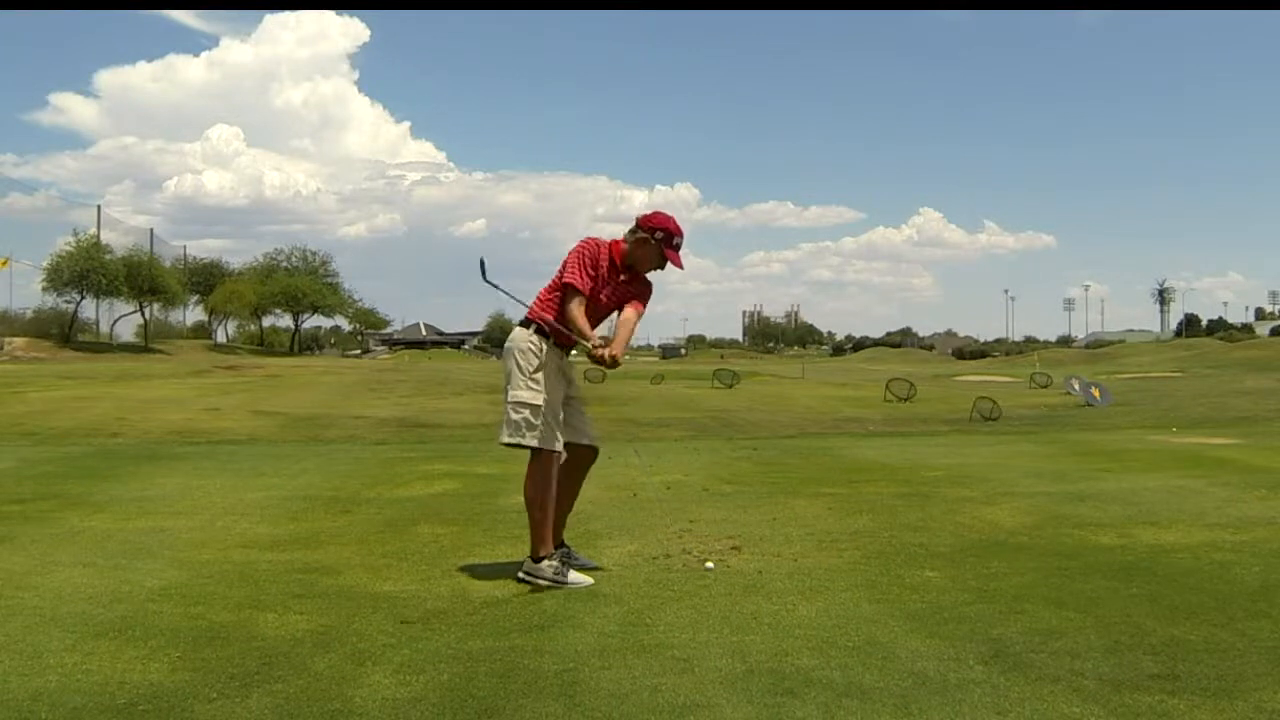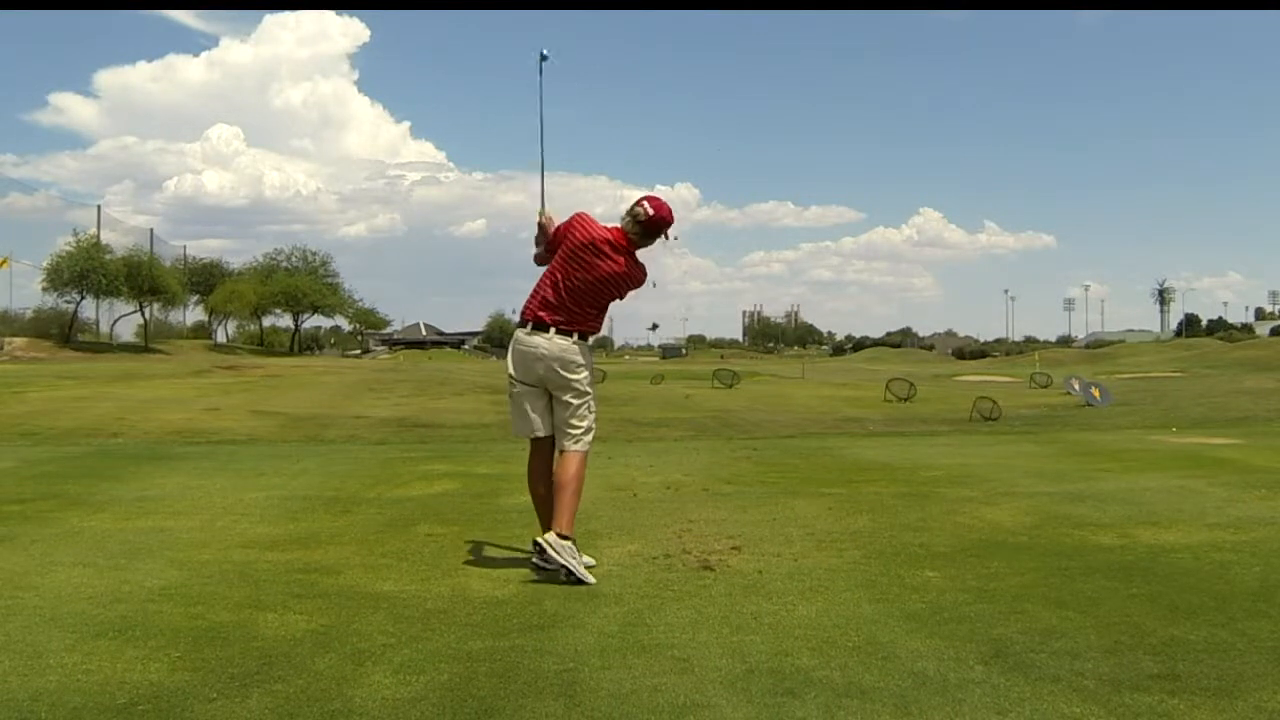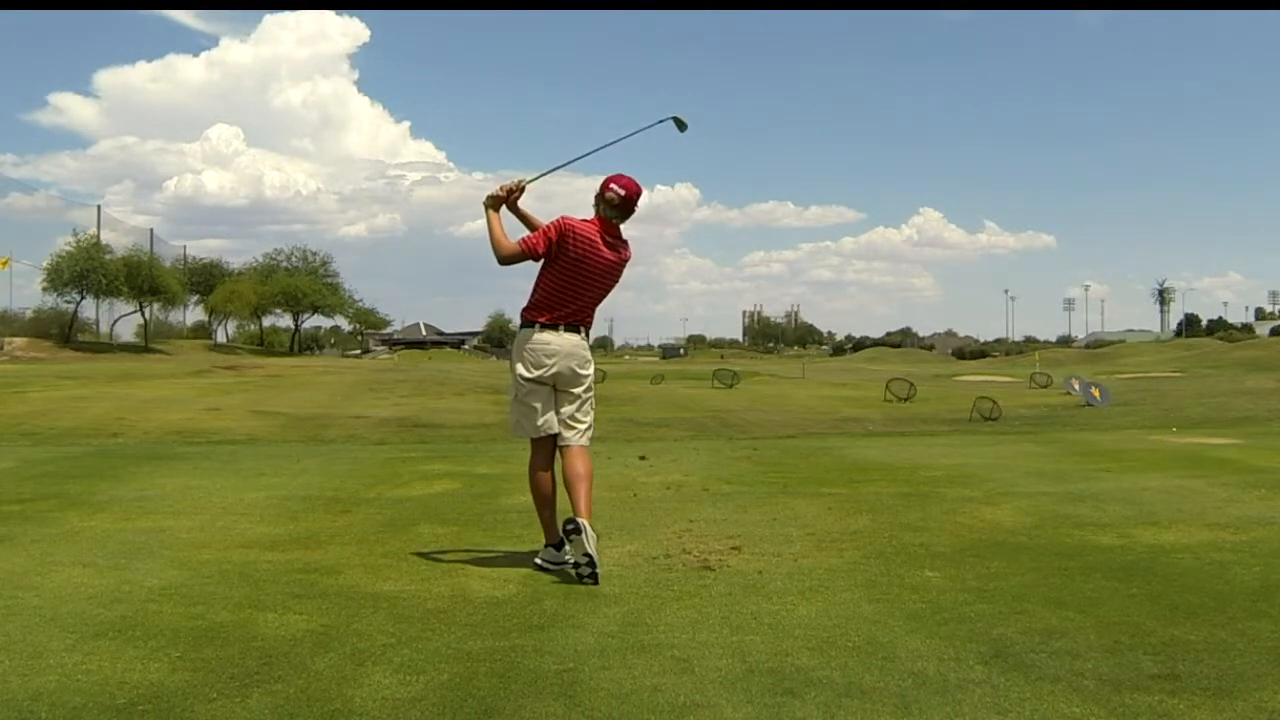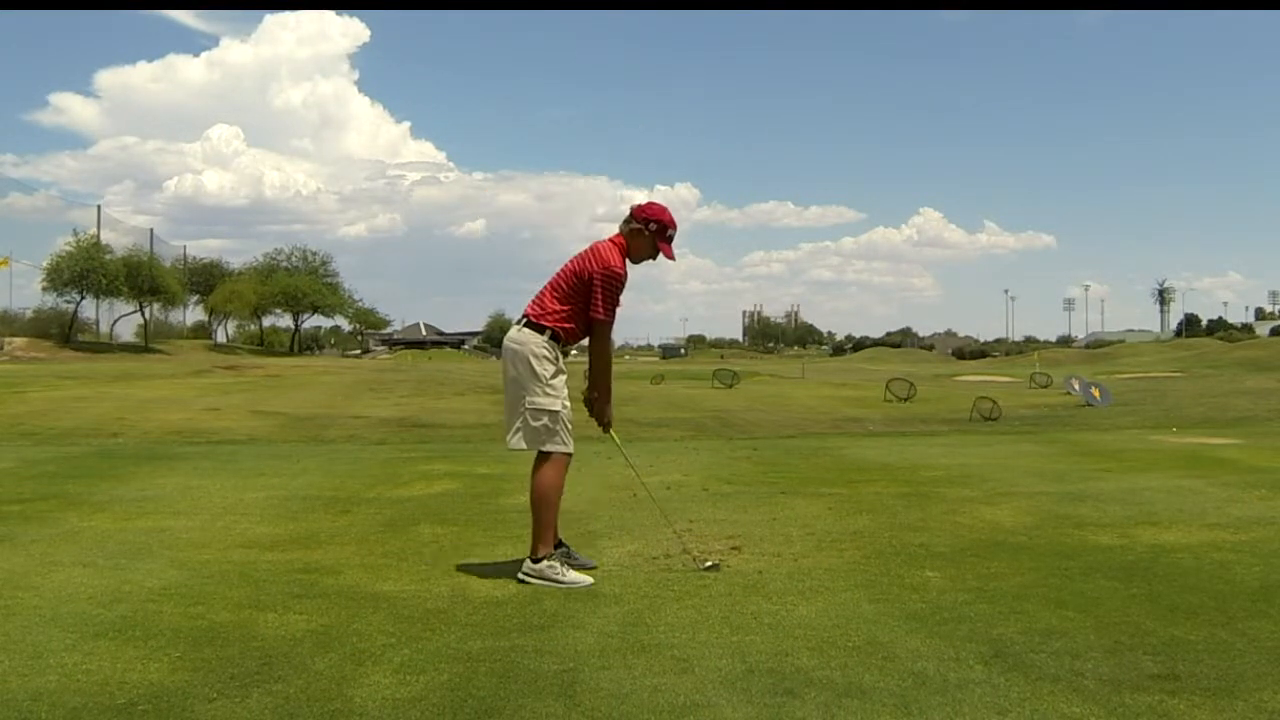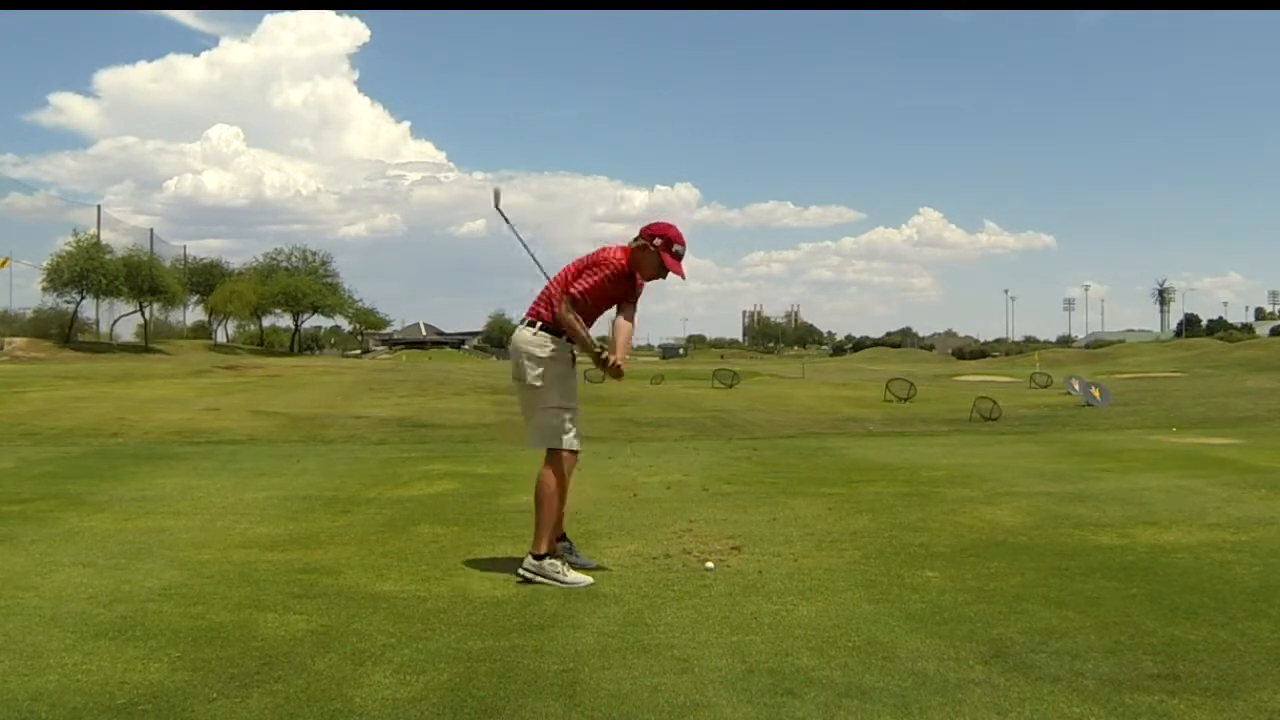
dt=1s
person 1, frame 1
left shoulder: (640, 285)
right shoulder: (592, 250)
left elbow: (627, 321)
right elbow: (571, 307)
left wrist: (614, 349)
right wrist: (592, 342)
left hip: (557, 355)
right hip: (534, 346)
left knee: (583, 451)
right knee: (547, 451)
left ankle: (554, 546)
right ankle: (539, 560)
person 1, frame 2
left shoulder: (580, 224)
right shoulder: (634, 274)
left elbow: (541, 256)
left wrist: (544, 231)
left hip: (525, 341)
right hip: (569, 350)
left knee: (541, 444)
right knee: (574, 446)
left ankle: (550, 538)
right ankle: (560, 537)
person 1, frame 3
left shoulder: (570, 228)
right shoulder: (622, 253)
left elbow: (505, 254)
left wrist: (493, 210)
right wrist: (517, 209)
left hip: (535, 342)
right hip: (576, 347)
left knee: (542, 445)
right knee: (576, 442)
left ankle: (553, 545)
right ankle: (581, 522)
person 1, frame 4
left shoulder: (605, 254)
right shoulder: (611, 265)
left elbow: (595, 334)
right elbow: (601, 340)
left wrist: (592, 387)
right wrist: (604, 399)
left hip: (531, 343)
right hip: (537, 347)
left knee: (552, 449)
right knee: (555, 451)
left ankle: (550, 545)
right ankle: (540, 560)
person 1, frame 5
left shoulder: (632, 280)
right shoulder: (613, 262)
left elbow: (625, 319)
right elbow: (563, 310)
left wrist: (619, 357)
right wrist: (596, 352)
left hip: (543, 343)
right hip: (541, 344)
left knee: (561, 447)
right knee: (562, 450)
left ankle: (555, 541)
right ankle: (540, 557)
